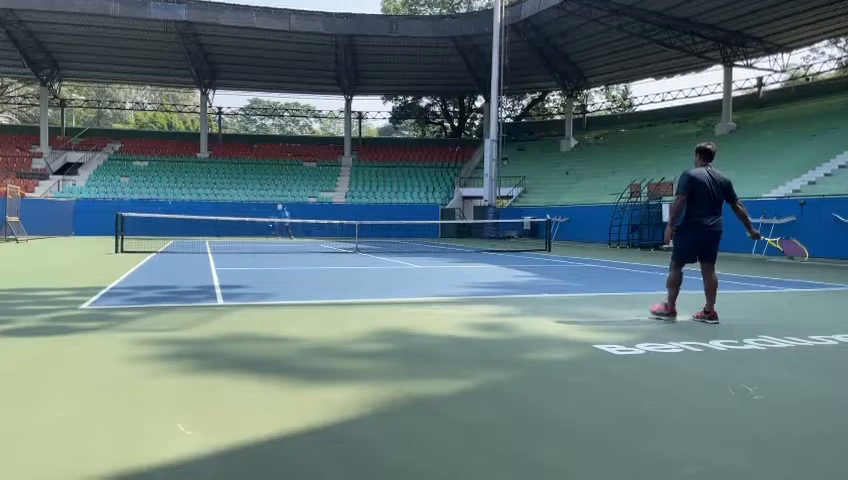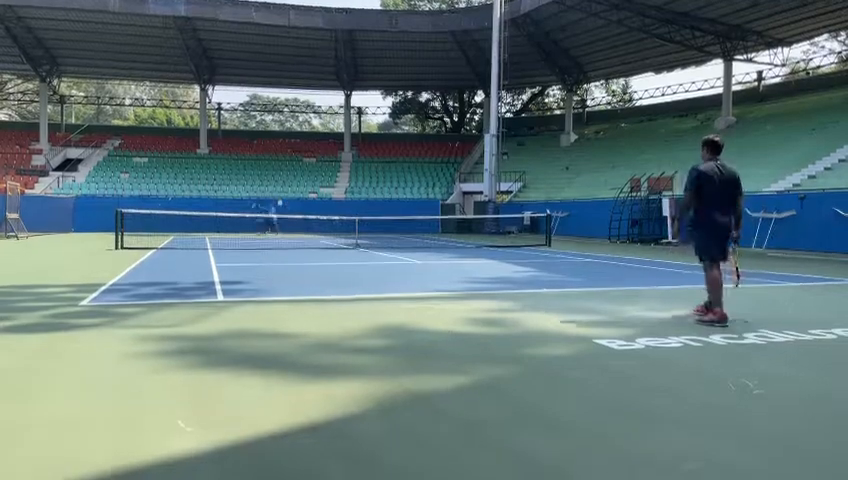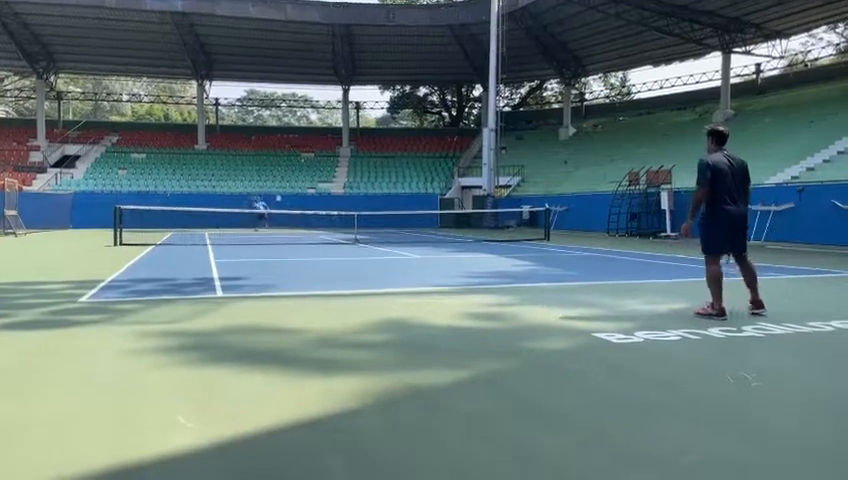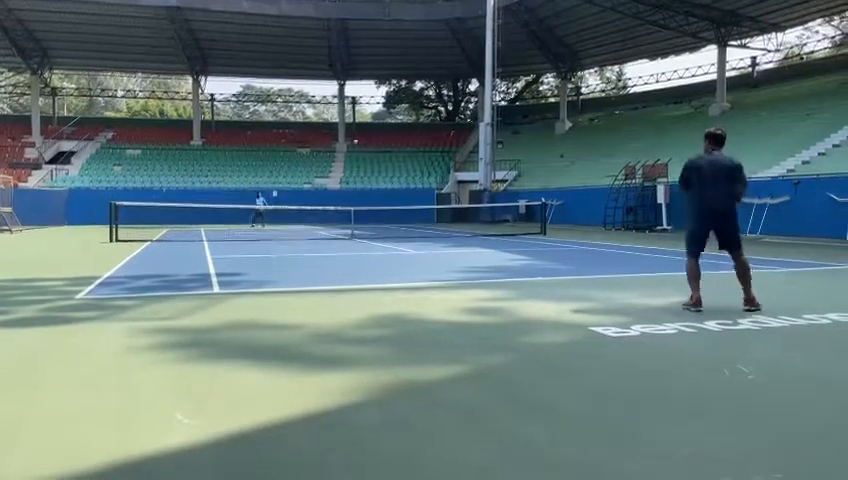
dt=0.5s
person 1, frame 1
left shoulder: (689, 175)
right shoulder: (723, 179)
left elbow: (680, 202)
right elbow: (737, 206)
left wrist: (670, 226)
right wrist: (750, 228)
left hip: (692, 228)
right hip: (714, 229)
left knee: (676, 266)
right knee: (708, 269)
left ankle: (669, 308)
right ankle: (709, 311)
person 1, frame 2
left shoulder: (698, 170)
right shoulder: (732, 172)
left elbow: (689, 199)
right elbow: (738, 203)
left wrist: (679, 218)
right wrist: (737, 228)
left hip: (704, 225)
right hip: (724, 225)
left knee: (710, 266)
right knee: (715, 265)
left ankle: (718, 313)
right ankle: (711, 305)
person 1, frame 3
left shoulder: (707, 162)
right shoulder: (741, 162)
left elbow: (702, 193)
right elbow: (747, 191)
left wrist: (690, 219)
left hip: (716, 217)
right hip: (738, 216)
left knee: (712, 260)
right knee: (742, 258)
left ankle: (717, 307)
right ankle: (756, 301)
person 1, frame 4
left shoulder: (692, 163)
right shoulder: (733, 163)
left elbow: (684, 188)
right elbow: (740, 191)
left hip: (699, 214)
right hip: (725, 213)
left knee: (693, 256)
right knee: (737, 254)
left ankle: (695, 298)
right ankle: (749, 298)
